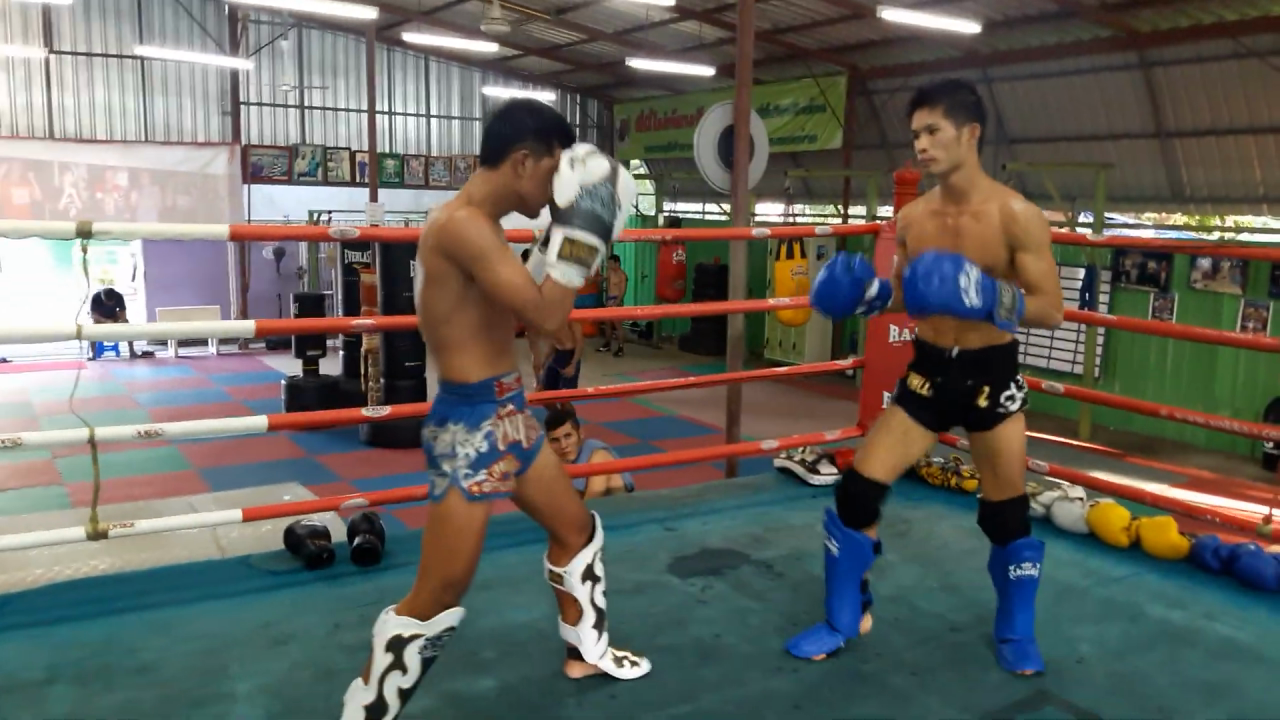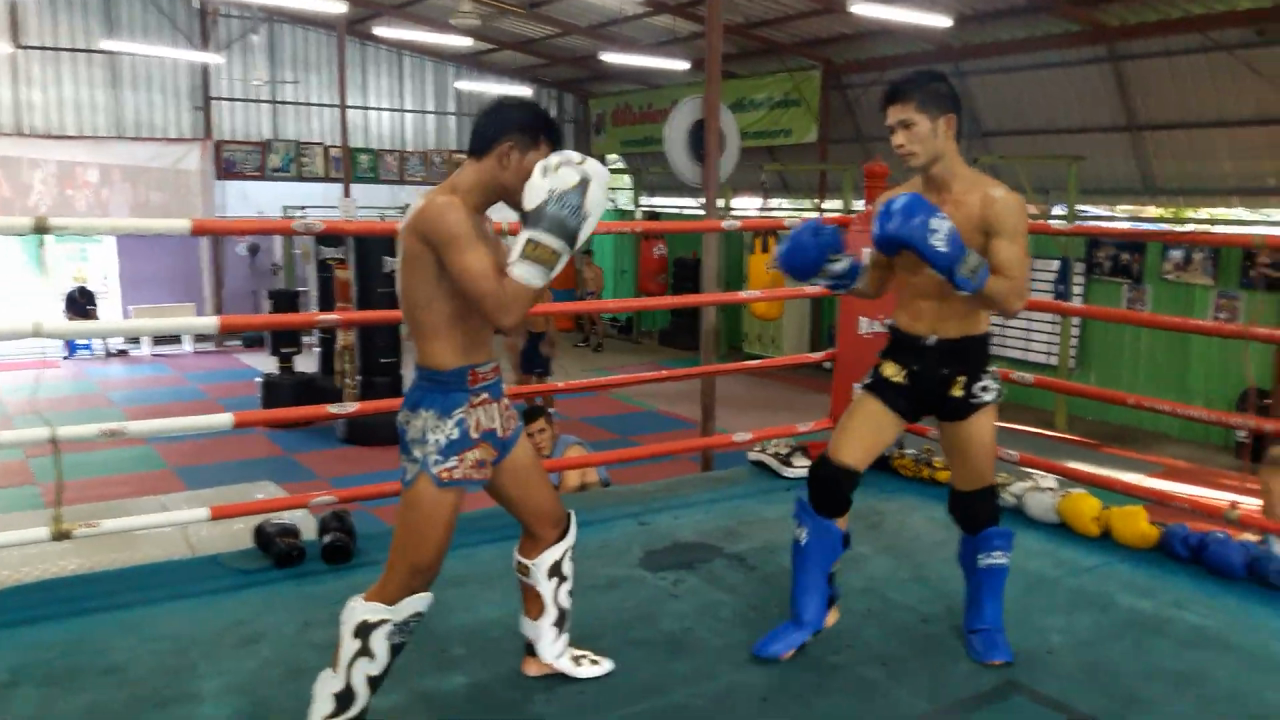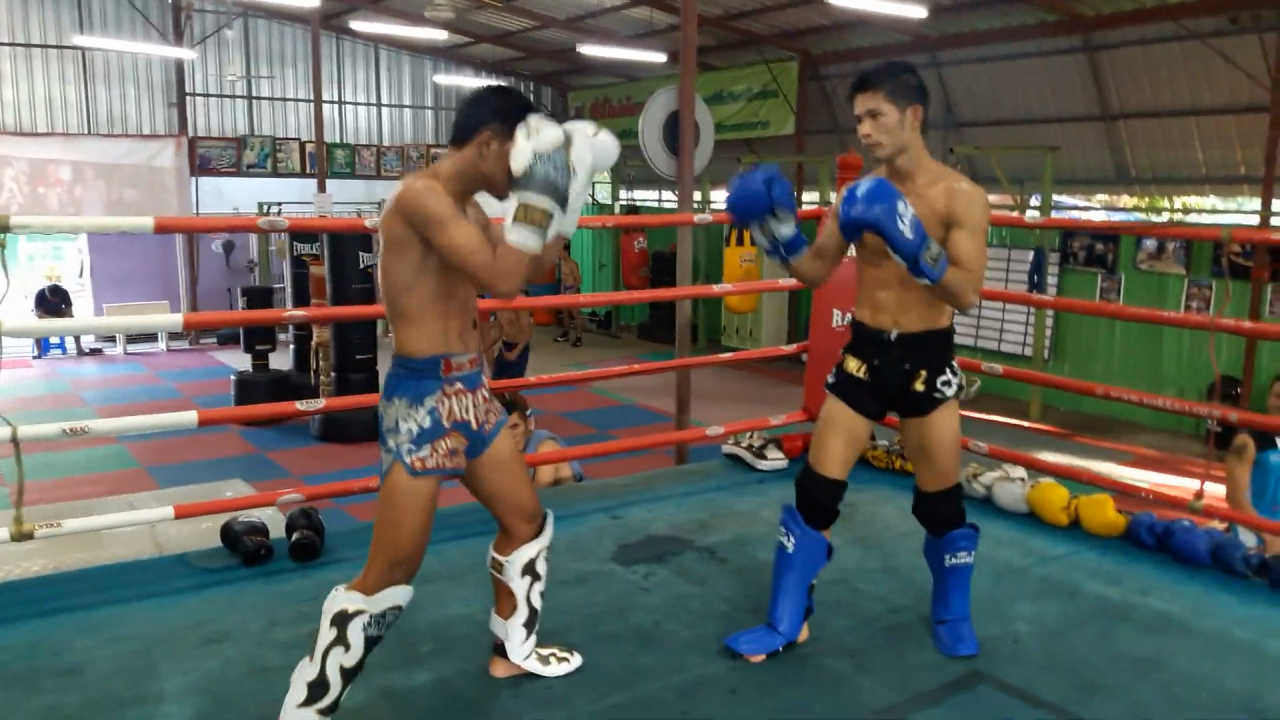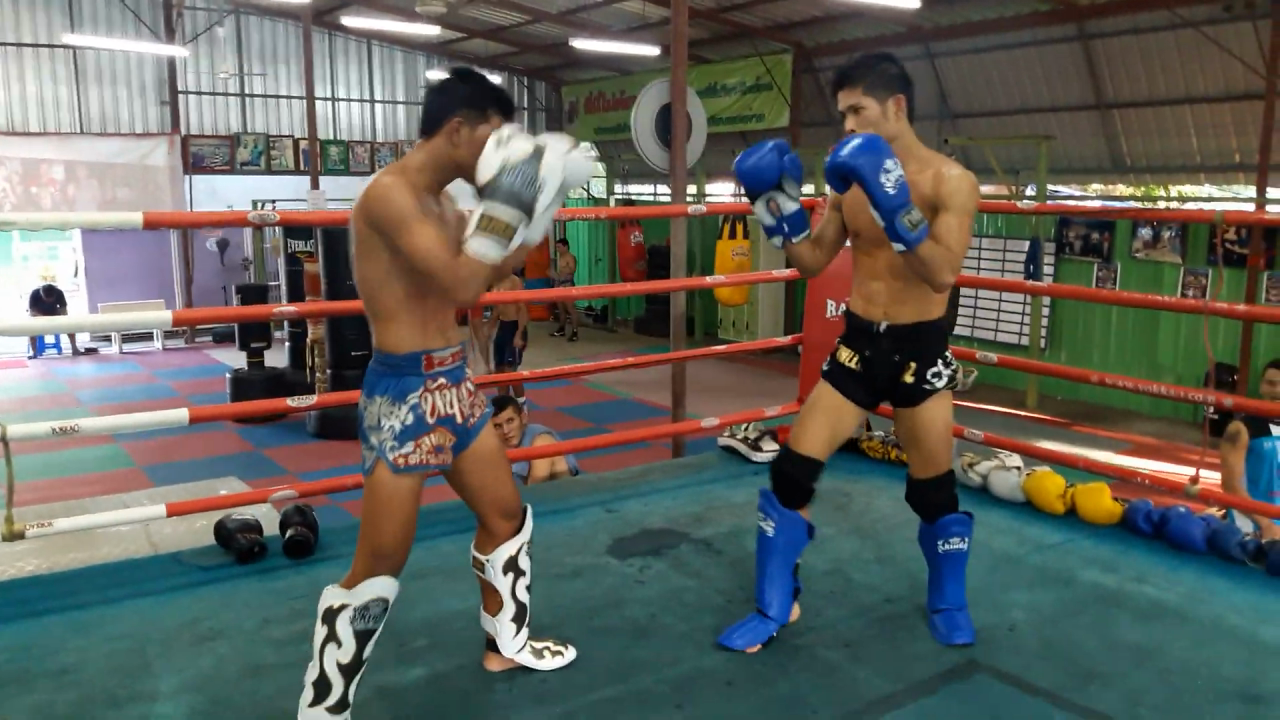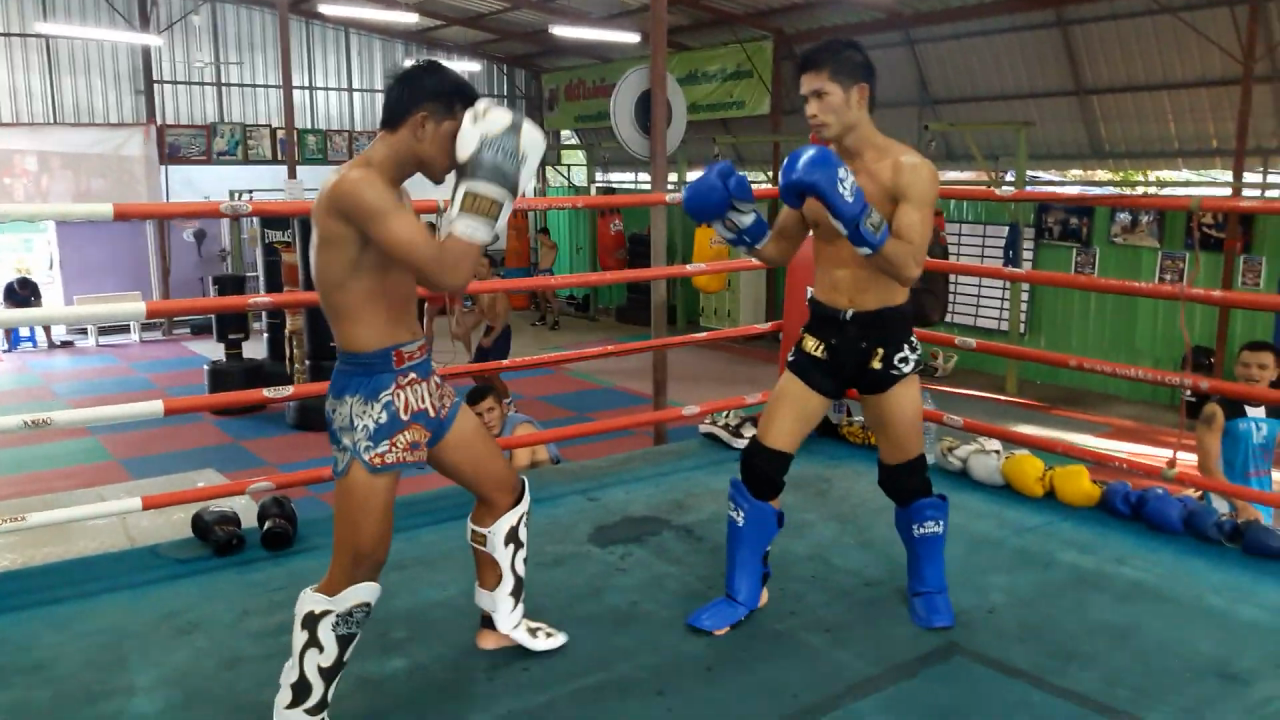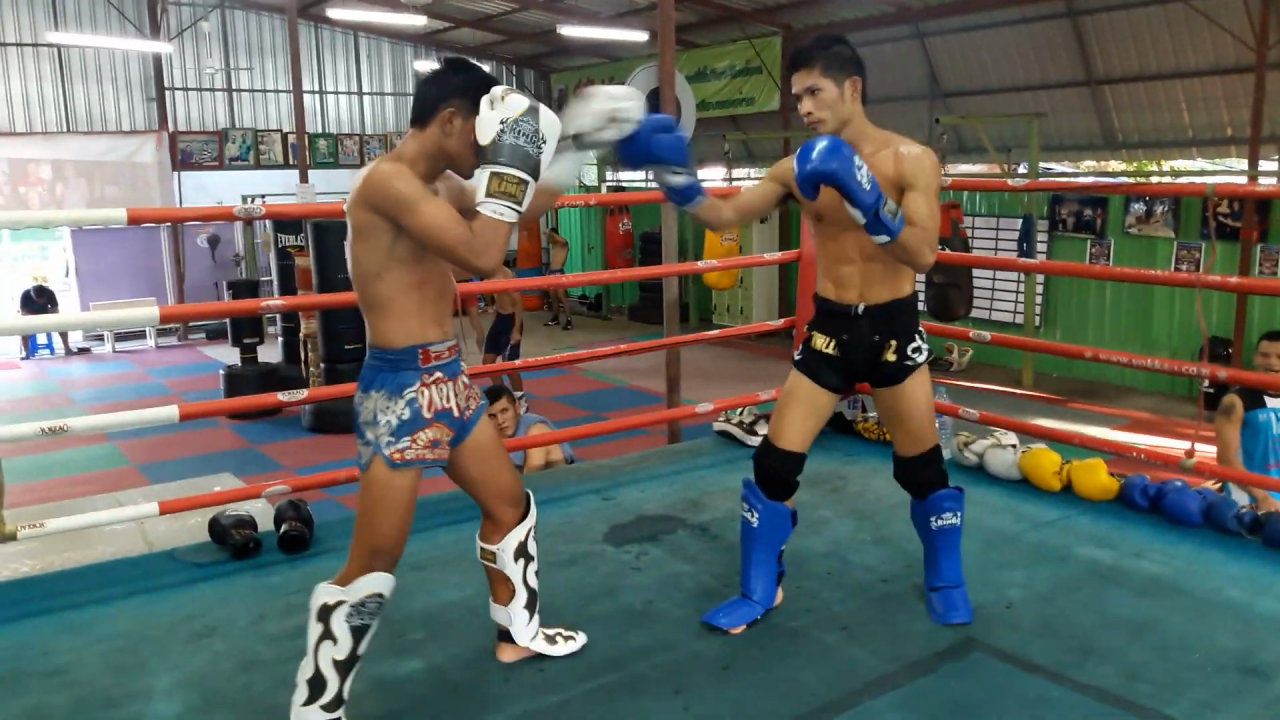
dt=0.2s
person 1, frame 1
left shoulder: (482, 223)
right shoulder: (461, 224)
left elbow: (524, 299)
right elbow: (547, 316)
left wrist: (576, 229)
right wrist: (579, 223)
left hip: (509, 412)
right hip: (469, 423)
left knee: (577, 529)
right knee: (438, 597)
left ankle: (586, 648)
person 1, frame 2
left shoulder: (476, 217)
right shoulder: (442, 211)
left elbow: (504, 293)
right elbow: (506, 311)
left wrist: (564, 222)
right wrist: (548, 223)
left hip: (488, 400)
right hip: (443, 409)
left knee: (550, 523)
right knee: (407, 582)
left ankle: (545, 647)
person 1, frame 3
left shoulder: (464, 204)
right shoulder: (422, 195)
left elbow: (517, 268)
right elbow: (504, 278)
left wrist: (562, 187)
right wrist: (540, 188)
left hip: (470, 392)
right hip: (422, 398)
left knee: (525, 521)
right knee: (388, 575)
left ankle: (514, 648)
person 1, frame 4
left shoulder: (437, 200)
right shoulder: (389, 192)
left elbow: (492, 269)
right elbow: (462, 285)
left wrist: (539, 201)
right wrist: (505, 195)
left hip: (455, 384)
right hip: (402, 394)
left knee: (506, 517)
right knee: (378, 567)
left ankle: (505, 642)
person 1, frame 5
left shoulder: (392, 190)
right shoulder: (356, 186)
left elbow: (432, 267)
right elbow: (448, 274)
left wrist: (489, 184)
right wrist: (485, 178)
left hip: (420, 380)
right hip: (371, 392)
left knee: (505, 491)
right knee: (356, 572)
left ankle: (500, 619)
person 1, frame 6
left shoulder: (432, 182)
right shoulder: (388, 180)
left elbow: (502, 217)
right elbow: (483, 256)
left wrist: (578, 142)
right wrist: (510, 159)
left hip: (447, 377)
right hip: (399, 388)
left knee: (509, 507)
right knee: (371, 566)
left ankle: (517, 631)
person 2, frame 1
left shoulder: (1016, 215)
right shoulder: (912, 217)
left elbow: (1051, 309)
left wrist: (988, 296)
right wrist: (867, 292)
left hip: (990, 375)
right hip: (927, 370)
left knee: (1008, 515)
right knee: (857, 491)
left ankle: (1015, 633)
right ankle: (843, 620)
person 2, frame 2
left shoulder: (997, 204)
right shoulder: (892, 205)
left elbow: (1013, 299)
left wrist: (952, 255)
right wrist: (834, 266)
left hip: (964, 364)
right hip: (900, 358)
left knee: (977, 503)
right knee: (830, 477)
left ankle: (984, 624)
right ankle: (808, 615)
person 2, frame 3
left shoulder: (962, 196)
right shoulder: (857, 196)
left elbow: (967, 295)
right elbow: (814, 271)
left wrist: (913, 243)
right wrist: (778, 225)
left hip: (927, 360)
right hip: (864, 355)
left knee: (941, 502)
right knee: (815, 492)
left ankle: (951, 616)
right ankle: (785, 622)
person 2, frame 4
left shoulder: (951, 180)
right shoulder: (849, 184)
left elbow: (945, 273)
right elbow: (811, 261)
left wrist: (895, 206)
right wrist: (778, 203)
left hip: (919, 350)
right hip: (857, 343)
left knee: (934, 490)
right knee: (792, 471)
left ankle: (948, 603)
right ankle: (775, 607)
person 2, frame 5
left shoulder: (911, 171)
right shoulder: (814, 171)
left elbow: (908, 269)
right elbow: (778, 254)
left wrist: (855, 212)
right wrist: (737, 214)
left hip: (884, 337)
right hip: (822, 333)
left knee: (906, 475)
right knee: (761, 462)
left ankle: (928, 588)
right ankle: (744, 592)
person 2, frame 6
left shoulder: (912, 159)
right shoulder: (799, 168)
left elbow: (923, 255)
right elbow: (727, 217)
left wrist: (868, 200)
right wrist: (675, 177)
left hip: (894, 329)
right hip: (830, 328)
left knee: (923, 469)
right knee: (774, 463)
left ankle: (946, 584)
right ankle: (759, 591)
